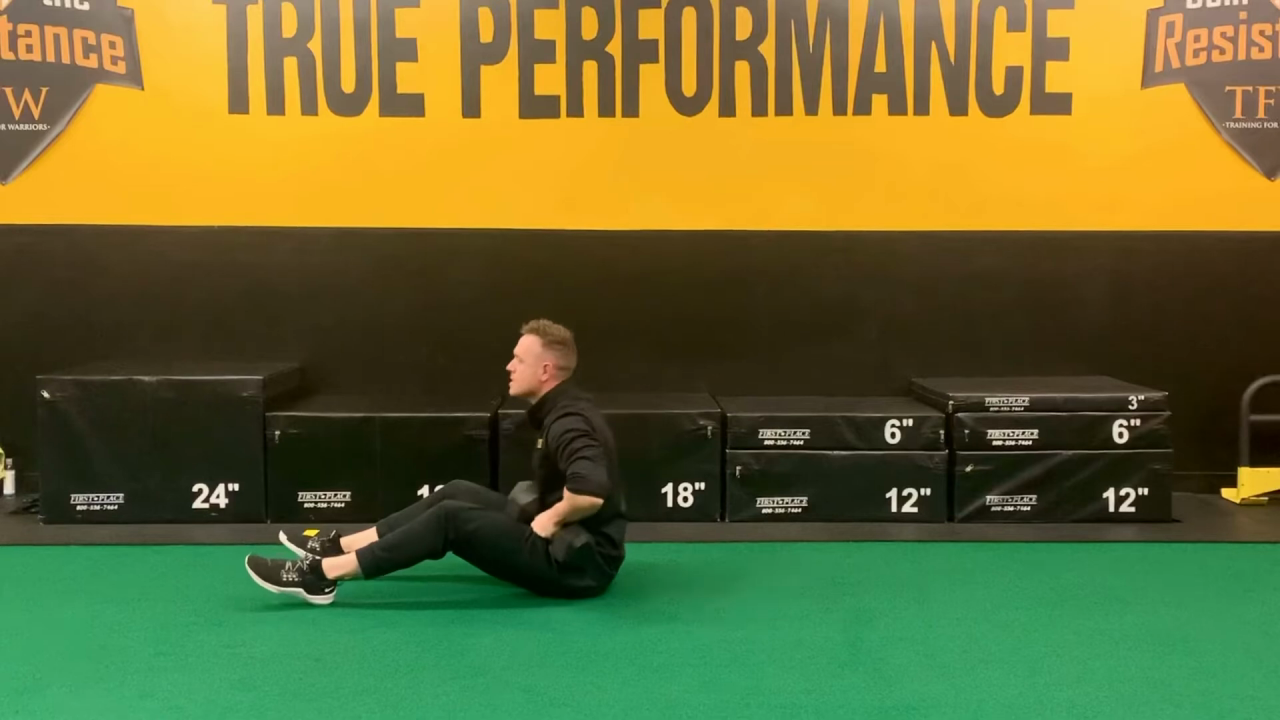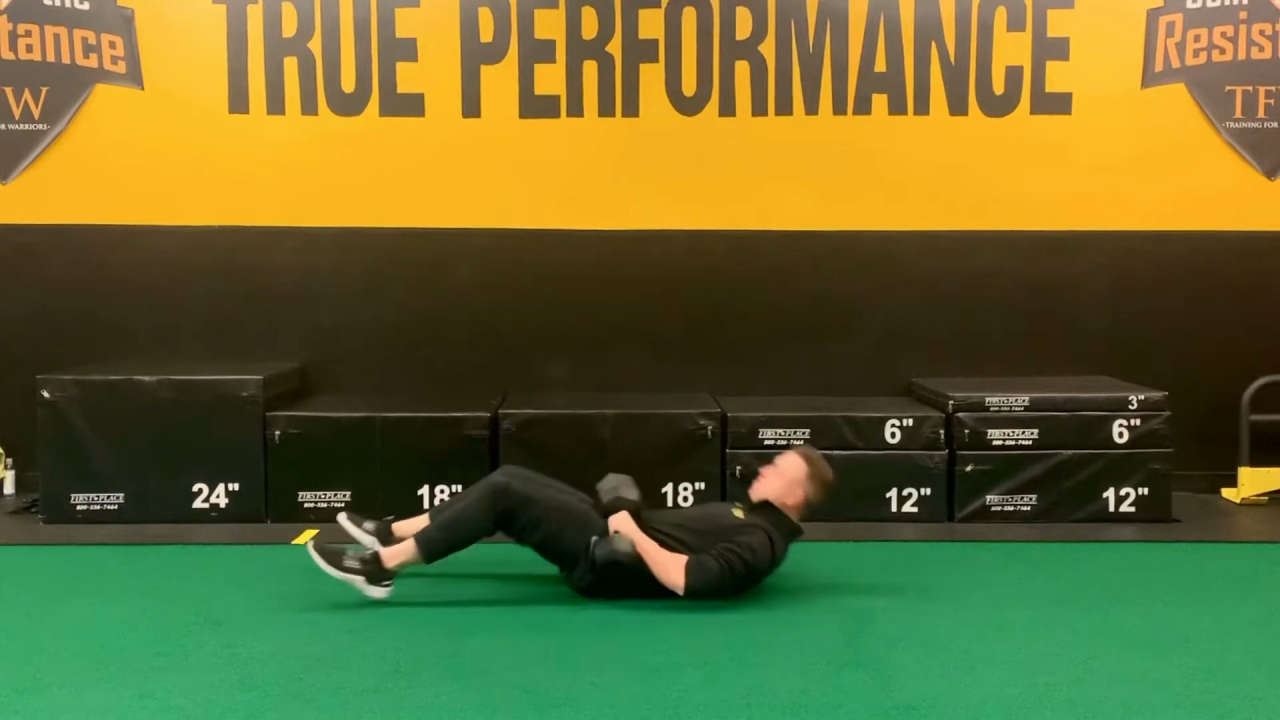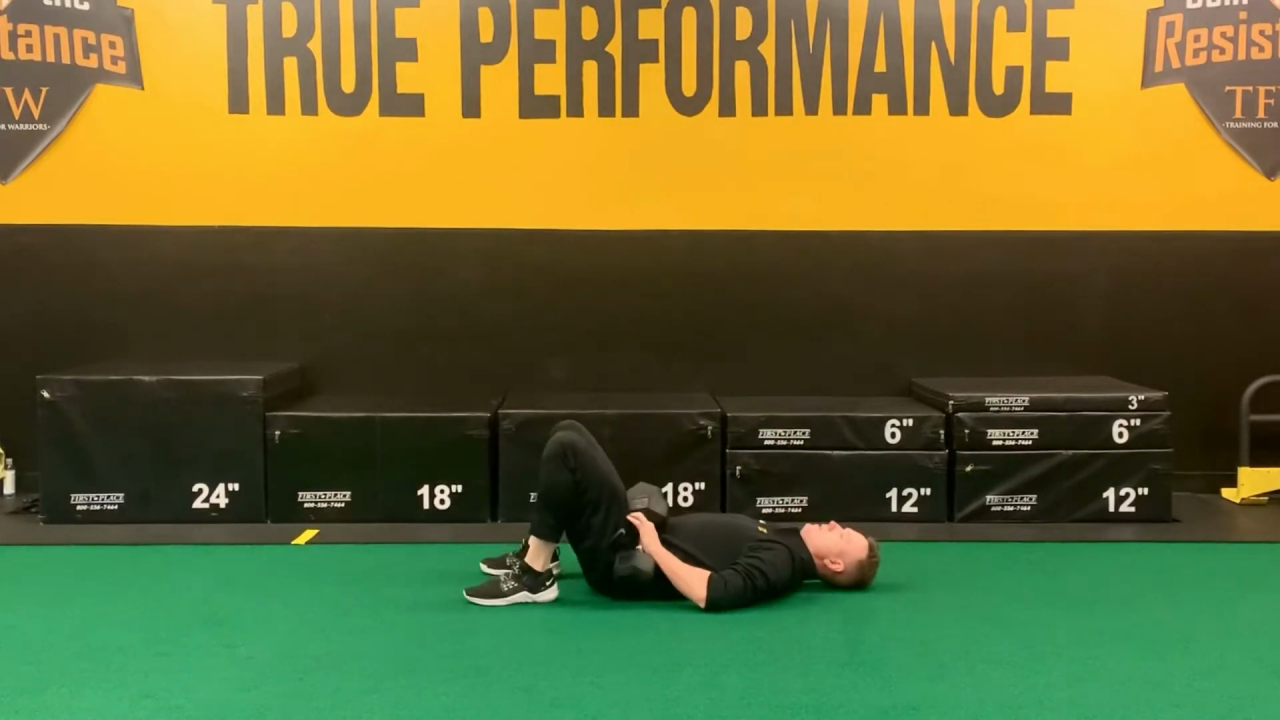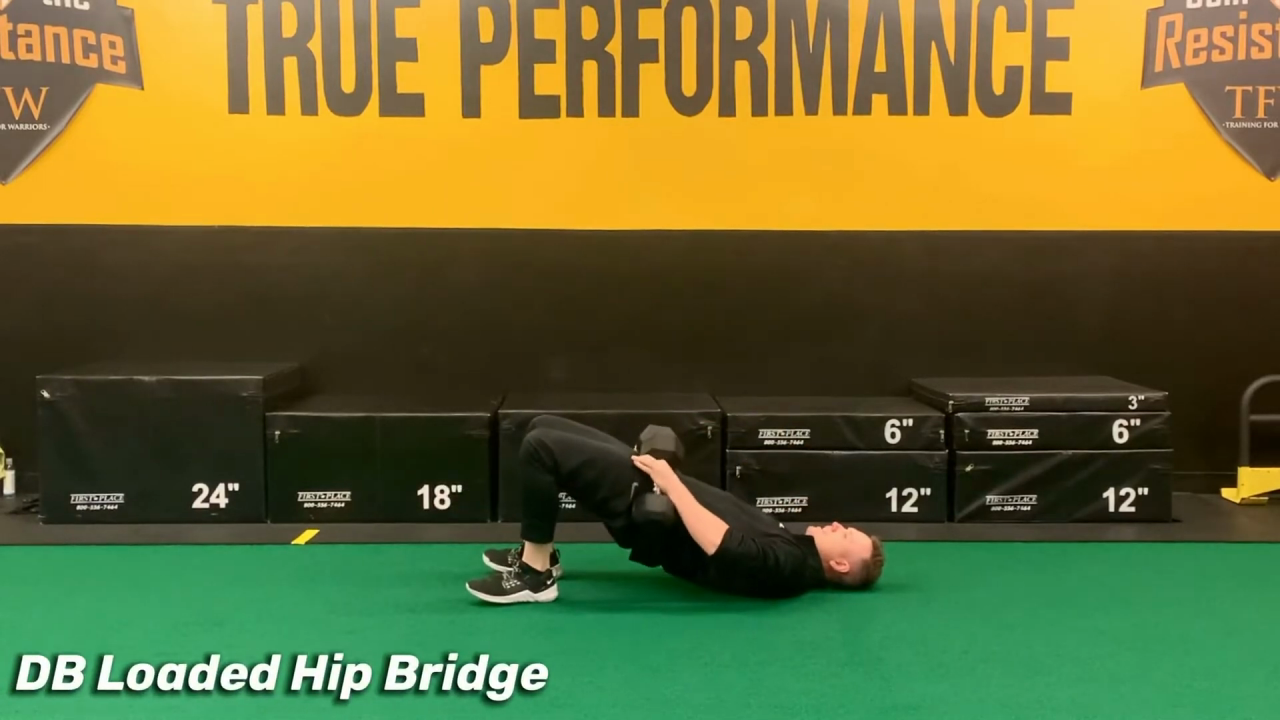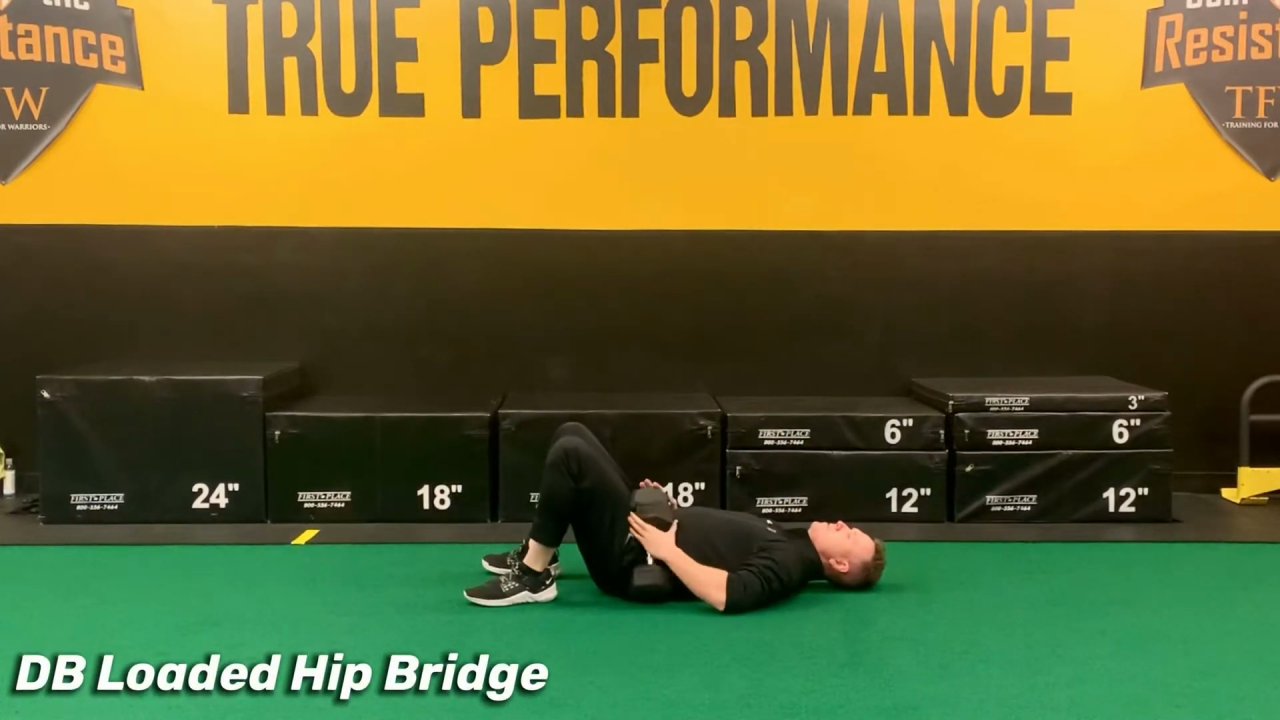
dt=1s
person 1, frame 1
left shoulder: (566, 423)
right shoulder: (564, 406)
left elbow: (591, 491)
left wrist: (554, 518)
right wrist: (542, 511)
left hip: (577, 565)
right hip: (570, 546)
left knee: (450, 520)
right knee: (457, 494)
left ankle: (321, 574)
right ankle: (338, 546)
person 1, frame 2
left shoulder: (762, 542)
right shoulder: (759, 513)
left elbow: (688, 580)
left wrist: (634, 534)
right wrist: (631, 520)
left hip: (604, 559)
right hip: (624, 536)
left knee: (503, 490)
right knee: (512, 477)
left ankle: (380, 566)
right ankle: (392, 533)
person 1, frame 3
left shoulder: (780, 565)
right shoulder: (781, 542)
left elbow: (711, 593)
left wrist: (654, 548)
right wrist: (653, 530)
left hip: (622, 558)
right hip: (634, 536)
left knee: (566, 448)
right knee: (569, 432)
left ankle: (533, 576)
right ankle: (535, 554)
person 1, frame 4
left shoulder: (789, 567)
right shoulder: (791, 545)
left elbow: (722, 546)
left wrist: (671, 484)
right wrist: (666, 478)
right hip: (656, 488)
left knee: (540, 447)
right knee: (544, 428)
left ankle: (534, 573)
right ankle: (538, 552)
person 1, frame 5
left shoulder: (790, 565)
right shoulder: (786, 541)
left elbow: (727, 595)
left wrist: (668, 551)
left hip: (631, 559)
right hip: (647, 533)
left knee: (569, 454)
right knee: (571, 434)
left ankle: (533, 575)
right ankle: (538, 552)
